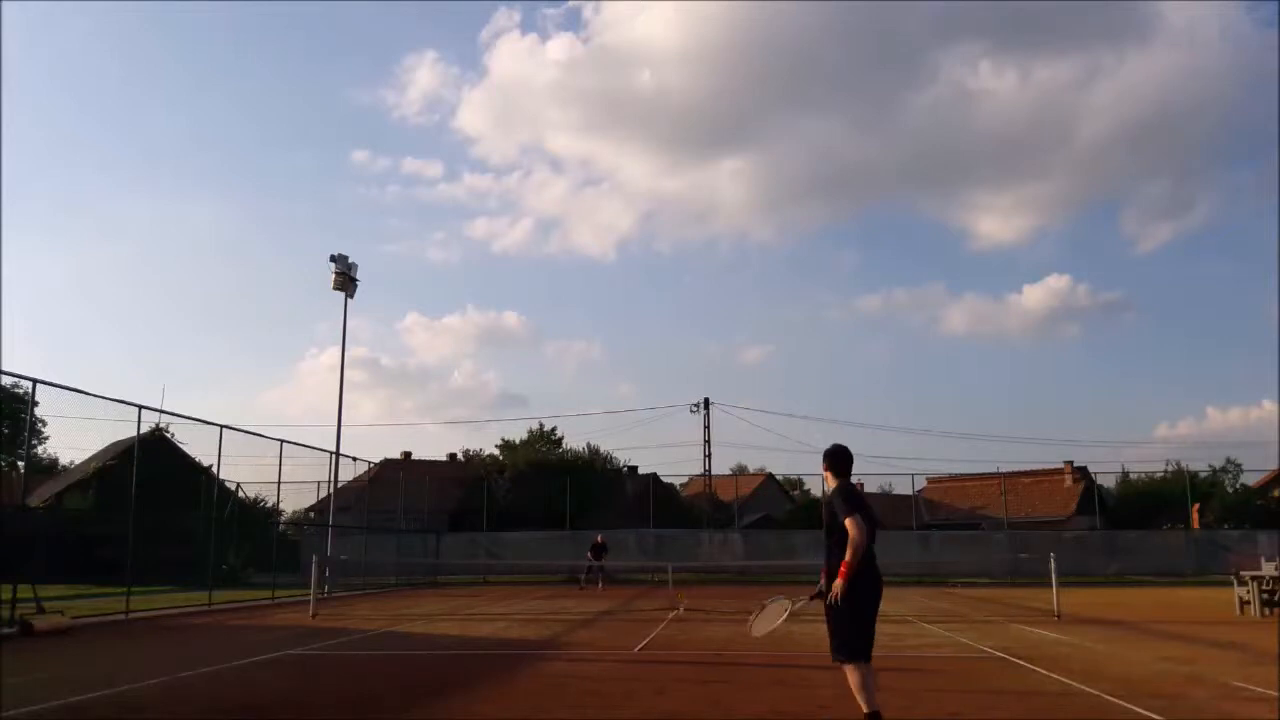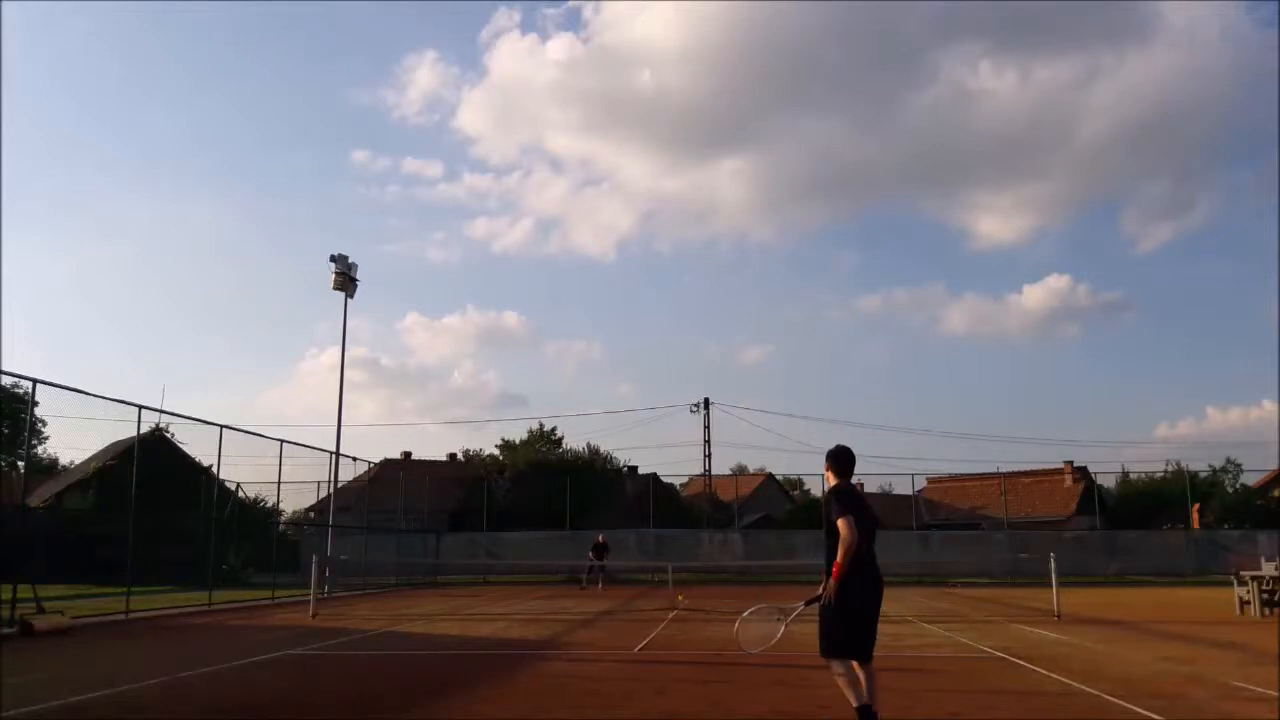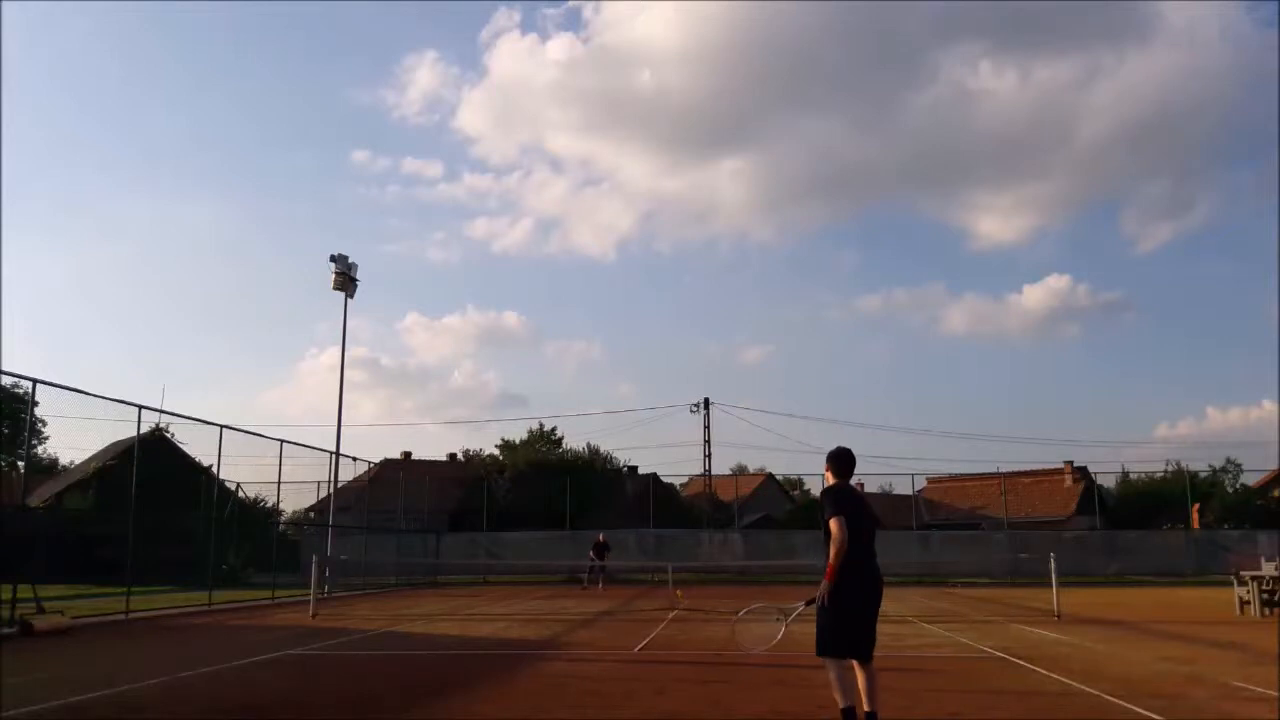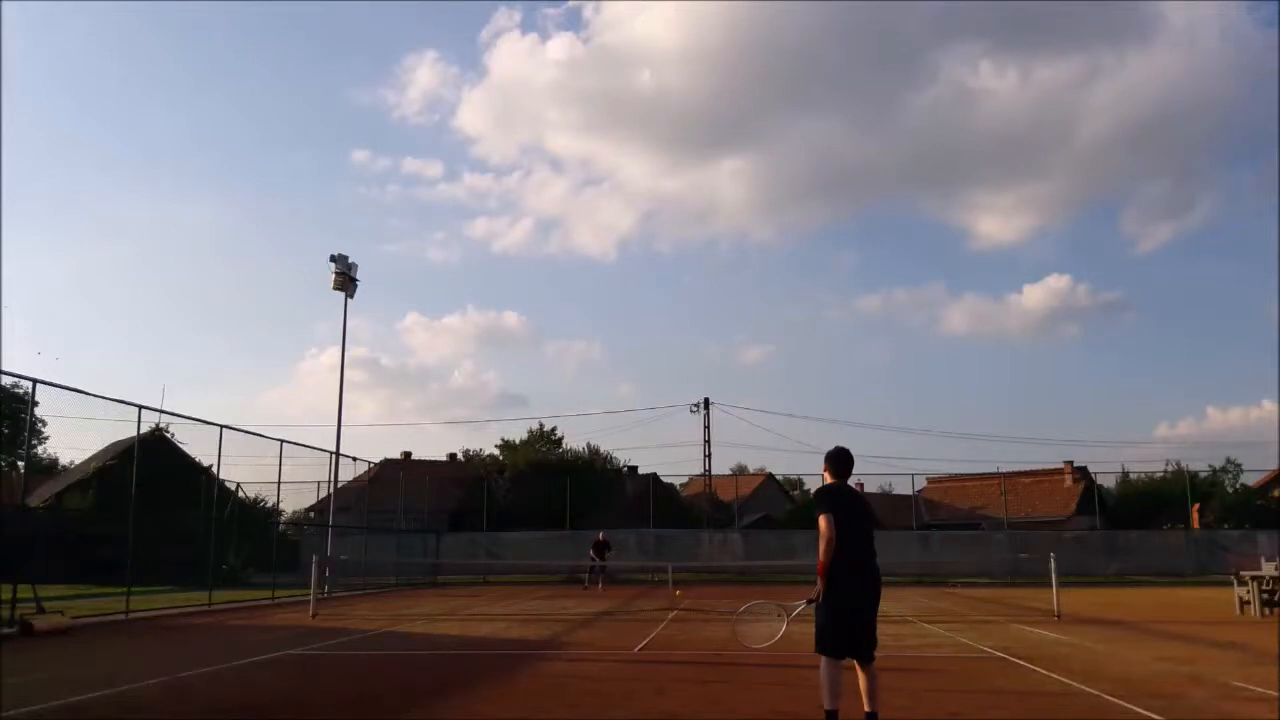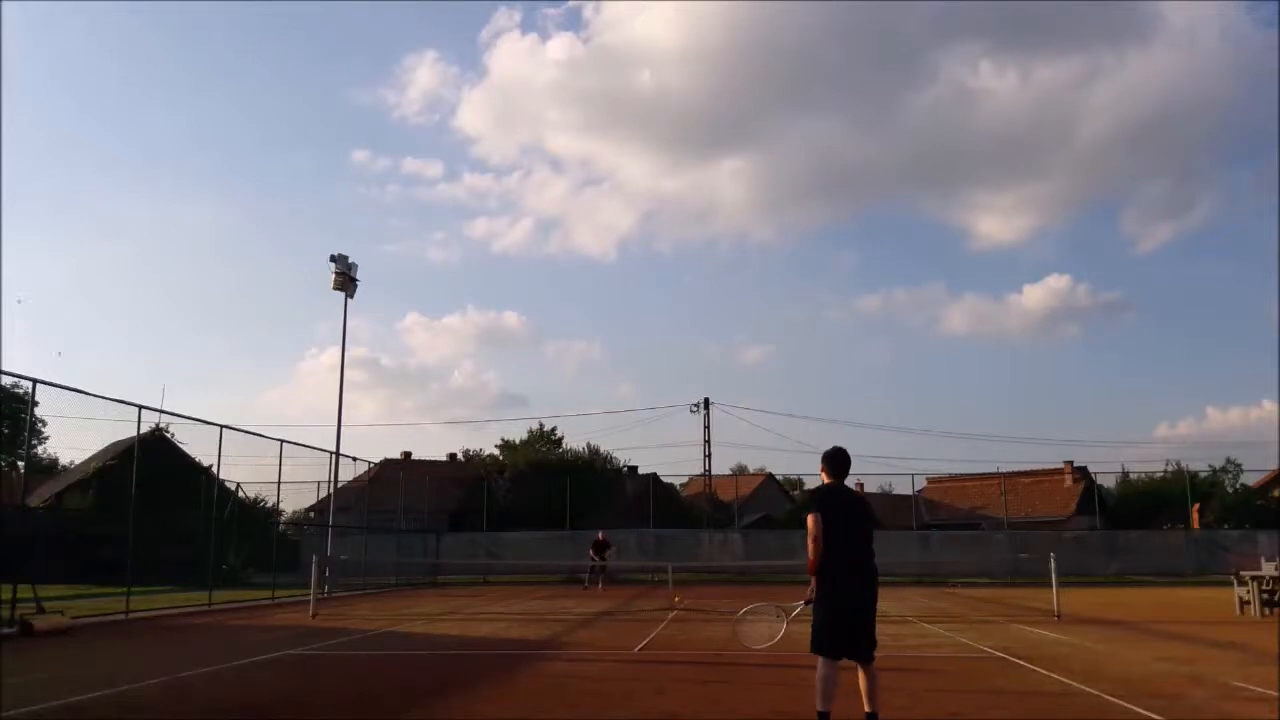
dt=0.1s
person 1, frame 1
left shoulder: (839, 494)
right shoulder: (855, 495)
left elbow: (858, 536)
left wrist: (841, 576)
right wrist: (828, 573)
left hip: (850, 587)
right hip: (868, 583)
left knee: (847, 659)
right knee: (860, 657)
person 1, frame 2
left shoulder: (836, 494)
right shoulder: (856, 496)
left elbow: (849, 537)
left wrist: (834, 576)
right wrist: (832, 576)
left hip: (847, 587)
right hip: (868, 583)
left knee: (837, 657)
right knee: (861, 658)
person 1, frame 3
left shoulder: (831, 494)
right shoulder: (860, 499)
left elbow: (839, 537)
left wrist: (828, 578)
left hip: (844, 585)
right hip: (870, 582)
left knee: (833, 656)
right knee: (863, 657)
person 1, frame 4
left shoulder: (825, 494)
right shoulder: (860, 499)
left elbow: (828, 535)
left wrist: (822, 576)
left hip: (840, 584)
right hip: (868, 582)
left knee: (829, 656)
right knee: (864, 657)
person 1, frame 5
left shoulder: (818, 495)
right shoulder: (860, 500)
left elbow: (815, 534)
right elbow: (865, 543)
left wrist: (814, 573)
left hip: (834, 583)
right hip: (866, 582)
left knee: (827, 658)
right knee: (864, 658)
